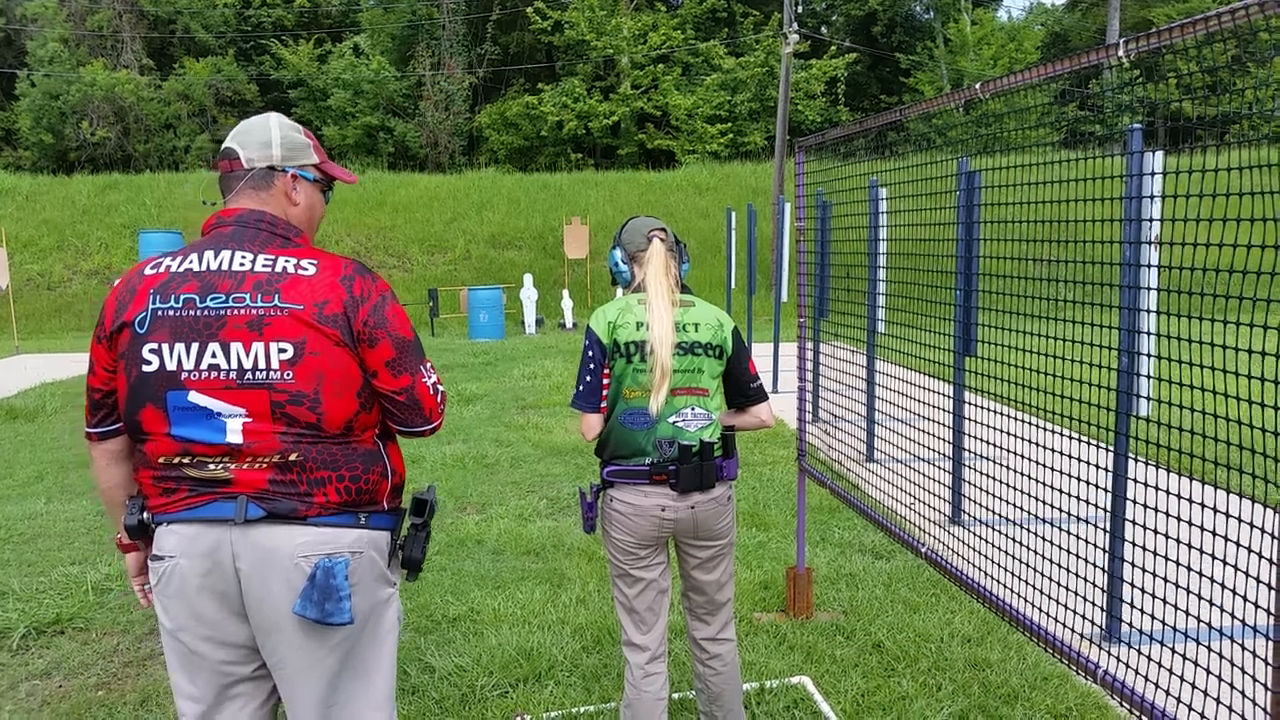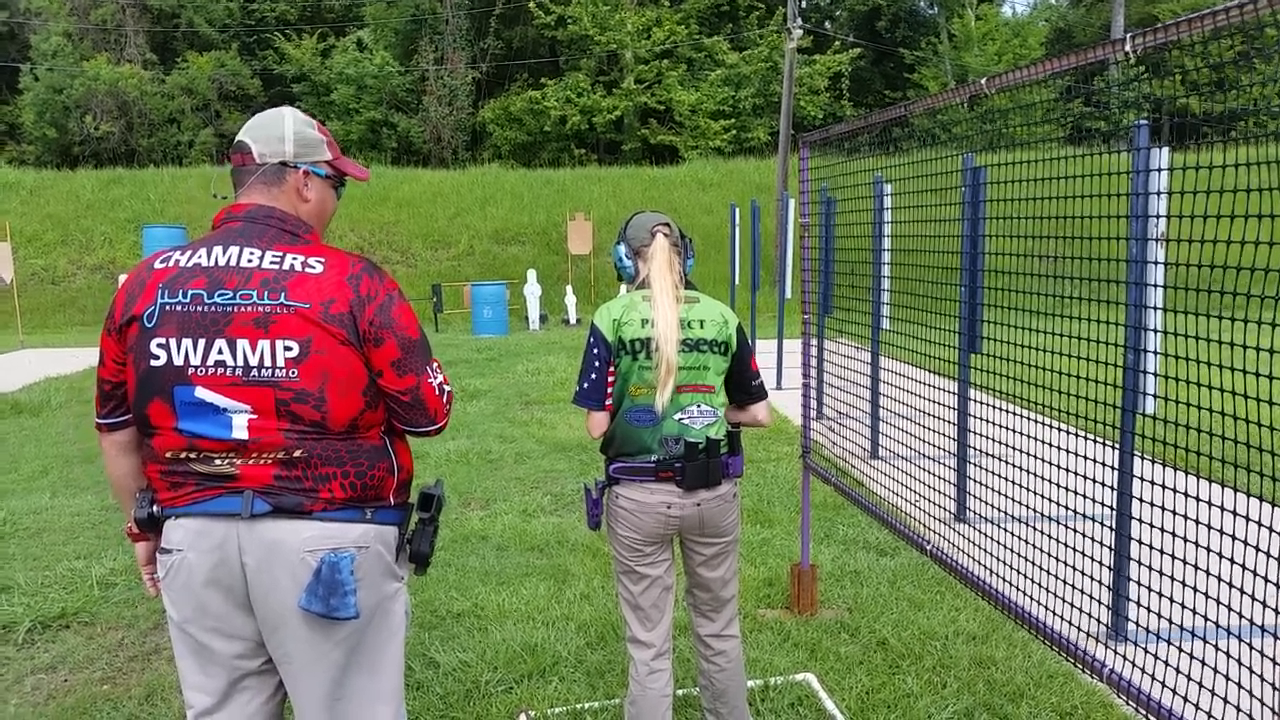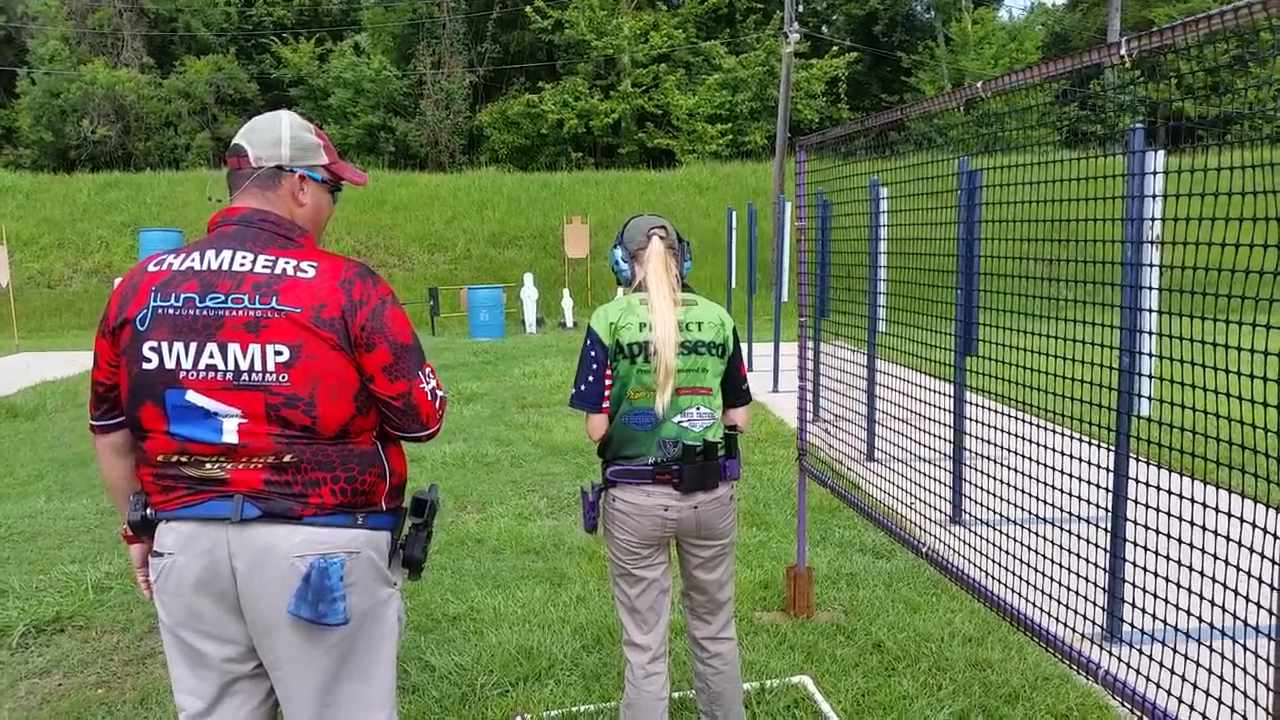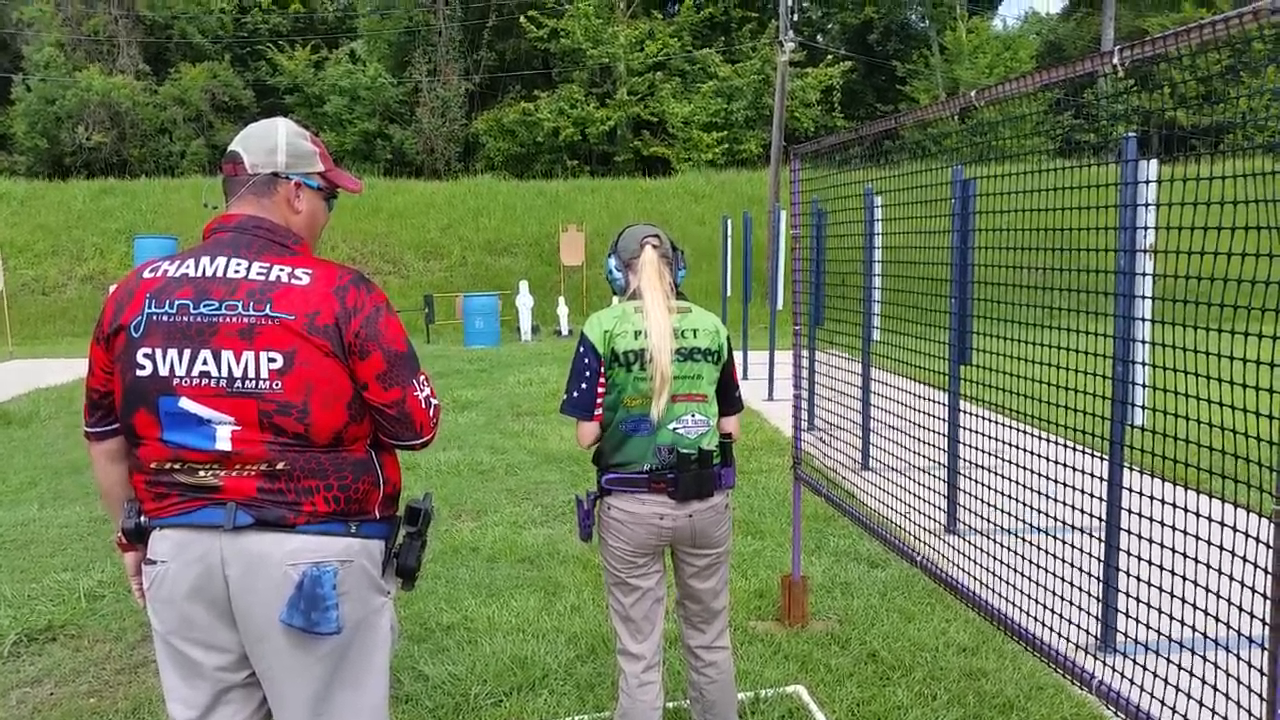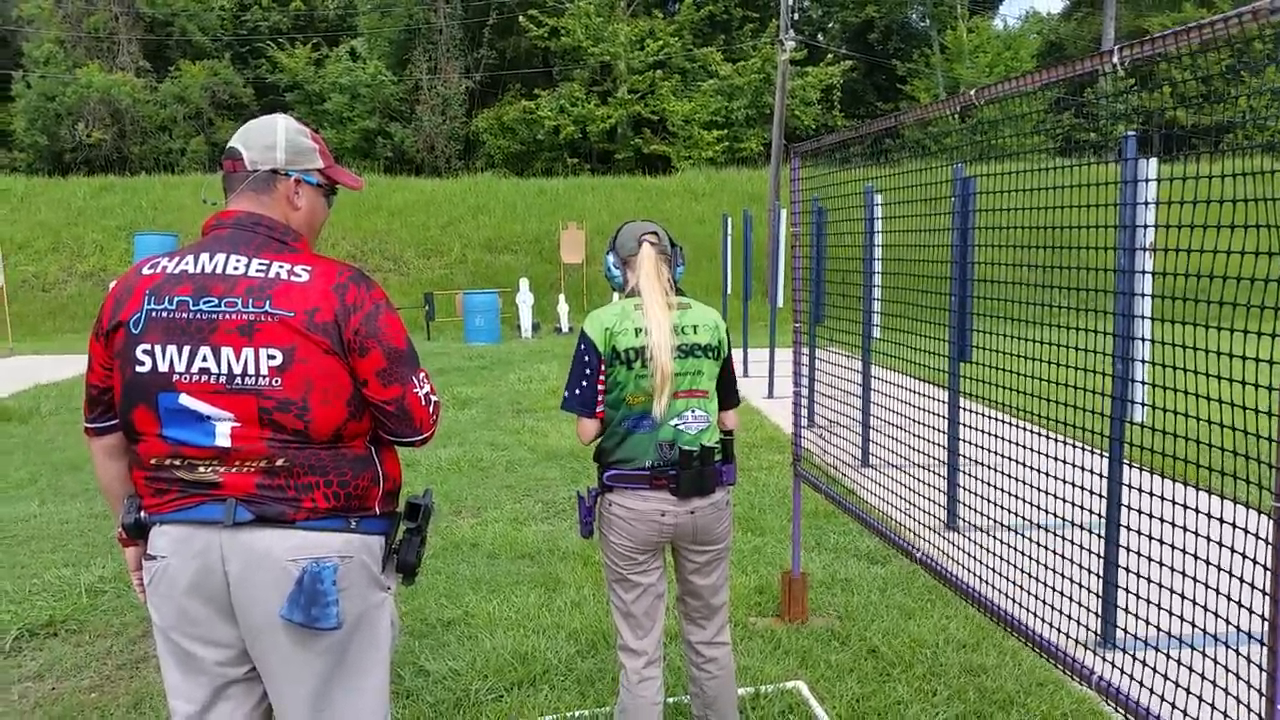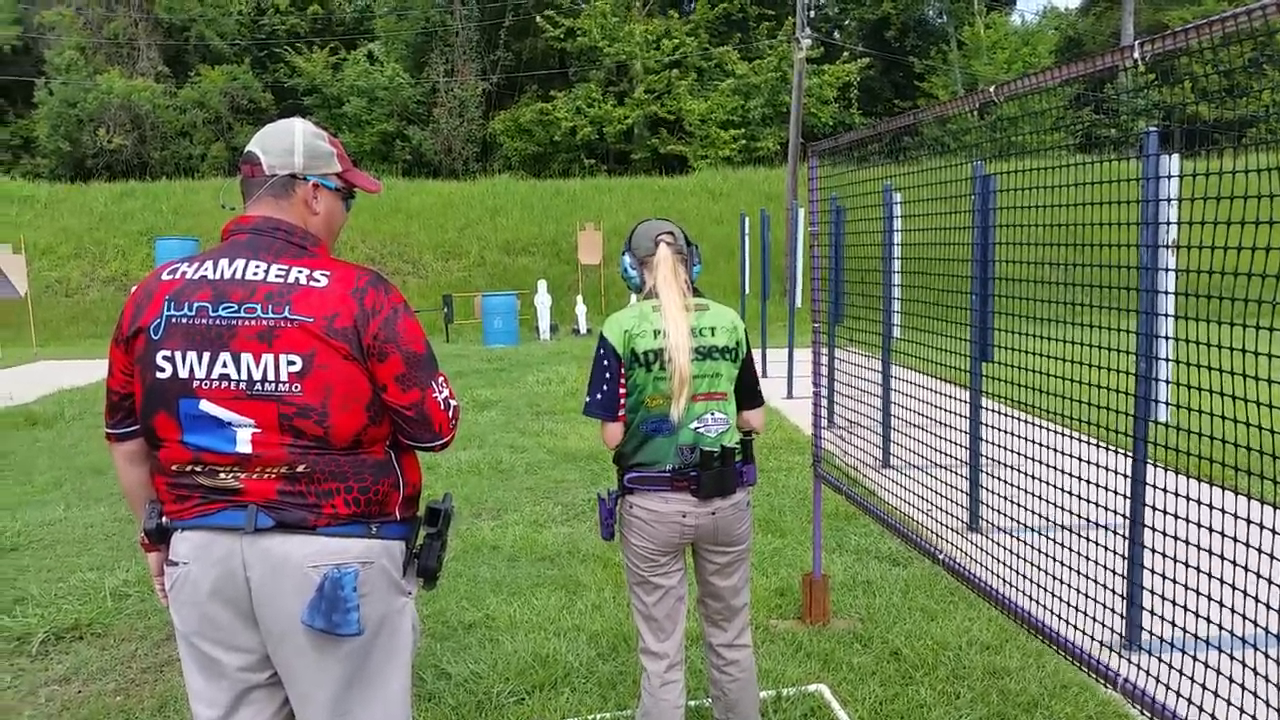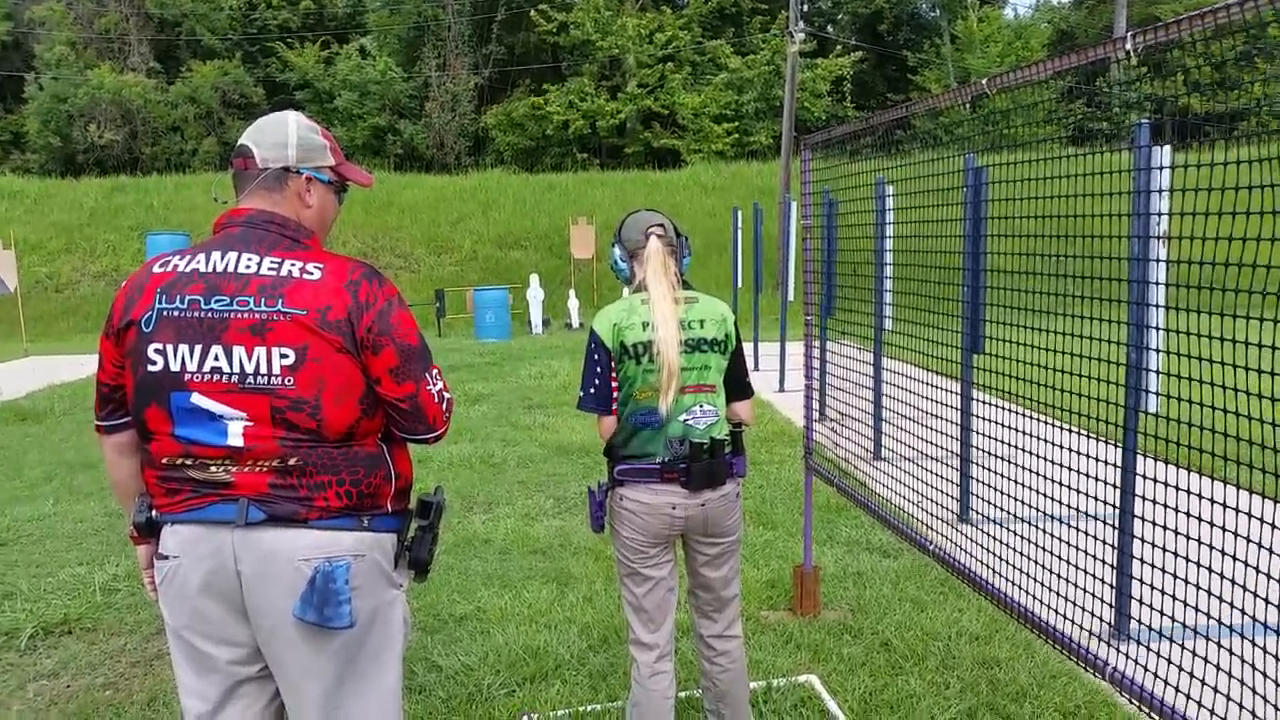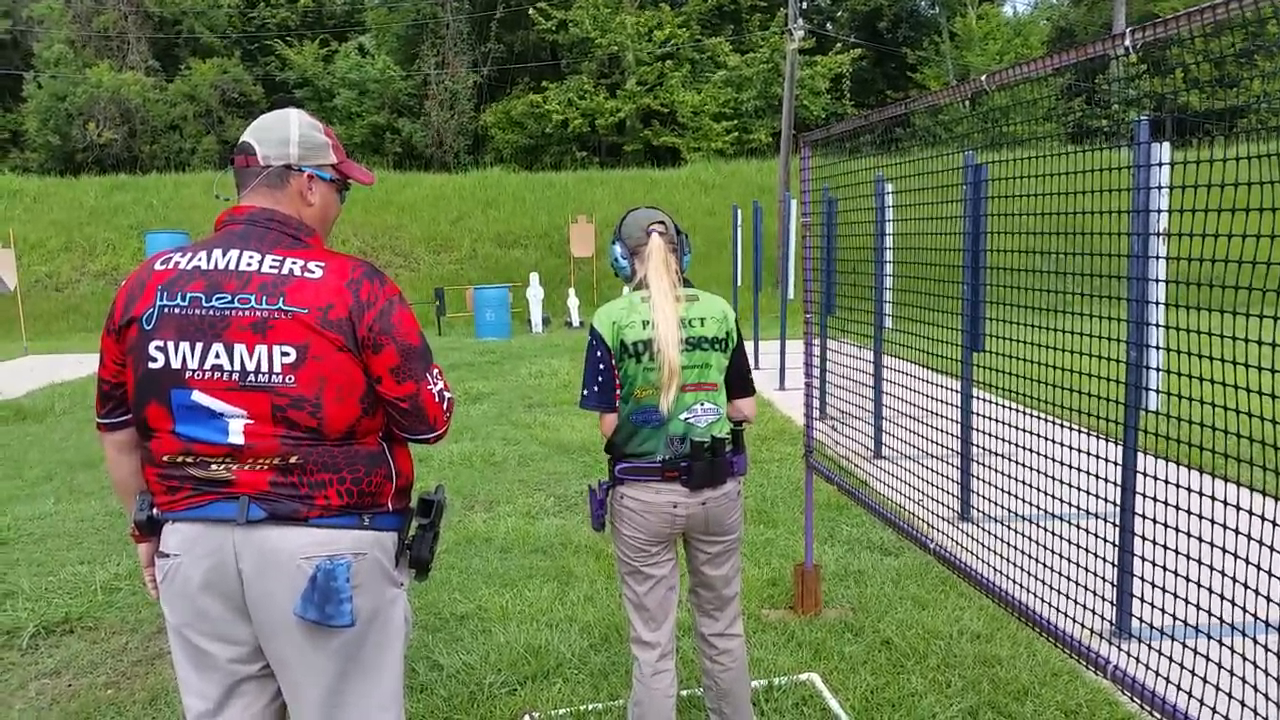
dt=0.5s
person 1, frame 1
left shoulder: (135, 290)
right shoulder: (346, 285)
left elbow: (107, 440)
right elbow: (422, 415)
left wrist: (133, 537)
left hip: (187, 545)
right hip: (320, 547)
person 1, frame 2
left shoulder: (146, 283)
right shoulder: (353, 280)
left elbow: (117, 430)
right elbow: (429, 415)
left wrist: (144, 527)
left hip: (196, 537)
right hip: (326, 541)
person 1, frame 3
left shoulder: (139, 286)
right shoulder: (346, 285)
left elbow: (111, 433)
right elbow: (422, 419)
left wrist: (139, 529)
left hip: (187, 542)
right hip: (319, 546)
person 1, frame 4
left shoulder: (135, 293)
right shoulder: (341, 293)
left elbow: (106, 439)
right elbow: (416, 427)
left wrist: (133, 535)
left hip: (180, 550)
right hip: (311, 554)
person 1, frame 5
left shoulder: (133, 290)
right shoulder: (340, 289)
left elbow: (106, 435)
right elbow: (415, 424)
left wrist: (135, 532)
left hip: (180, 546)
right hip: (312, 551)
person 1, frame 6
left shoulder: (153, 295)
right shoulder: (359, 294)
left elbow: (127, 440)
right elbow: (435, 430)
left wrist: (158, 536)
left hip: (202, 551)
right hip: (331, 556)
person 1, frame 7
left shoulder: (144, 287)
right shoulder: (352, 287)
left elbow: (117, 433)
right elbow: (429, 421)
left wrist: (146, 530)
left hip: (192, 545)
right hip: (324, 550)
person 1, frame 8
left shoulder: (145, 285)
right shoulder: (354, 286)
left elbow: (118, 432)
right elbow: (430, 420)
left wrist: (148, 529)
left hip: (192, 543)
right hip: (325, 547)
person 2, frame 1
left shoulder: (609, 320)
right shoulder: (717, 320)
left elbow: (591, 429)
right elbow: (762, 415)
left hip: (634, 498)
right hip: (709, 494)
left knee: (644, 644)
right knee: (714, 630)
person 2, frame 2
left shoulder: (613, 316)
right shoulder: (721, 316)
left elbow: (598, 426)
right elbow: (758, 414)
left hip: (640, 495)
right hip: (714, 490)
left knee: (649, 641)
right knee: (719, 628)
person 2, frame 3
left shoulder: (610, 319)
right shoulder: (717, 318)
left elbow: (596, 428)
right elbow: (738, 419)
left hip: (636, 498)
right hip: (710, 491)
left knee: (645, 644)
right knee: (715, 630)
person 2, frame 4
left shoulder: (604, 327)
right shoulder: (711, 326)
left elbow: (587, 434)
right elbow: (730, 427)
left hip: (632, 505)
right hip: (705, 500)
left knee: (639, 654)
right knee: (710, 639)
person 2, frame 5
left shoulder: (603, 324)
right shoulder: (711, 320)
left elbow: (588, 430)
right elbow: (729, 420)
left hip: (633, 502)
right hip: (706, 495)
left knee: (640, 648)
right knee: (711, 635)
person 2, frame 6
left shoulder: (622, 328)
right shoulder: (729, 322)
left elbow: (612, 435)
right elbow: (753, 420)
left hip: (653, 504)
right hip: (726, 497)
left knee: (661, 651)
right knee: (732, 636)
person 2, frame 7
left shoulder: (612, 321)
right shoulder: (719, 314)
left elbow: (607, 427)
right elbow: (743, 413)
left hip: (644, 496)
right hip: (716, 488)
left knee: (651, 642)
right knee: (722, 627)
person 2, frame 8
left shoulder: (612, 319)
right shoulder: (719, 311)
left elbow: (608, 425)
right elbow: (745, 408)
left hip: (644, 494)
right hip: (718, 488)
left knee: (652, 641)
right knee: (723, 626)
